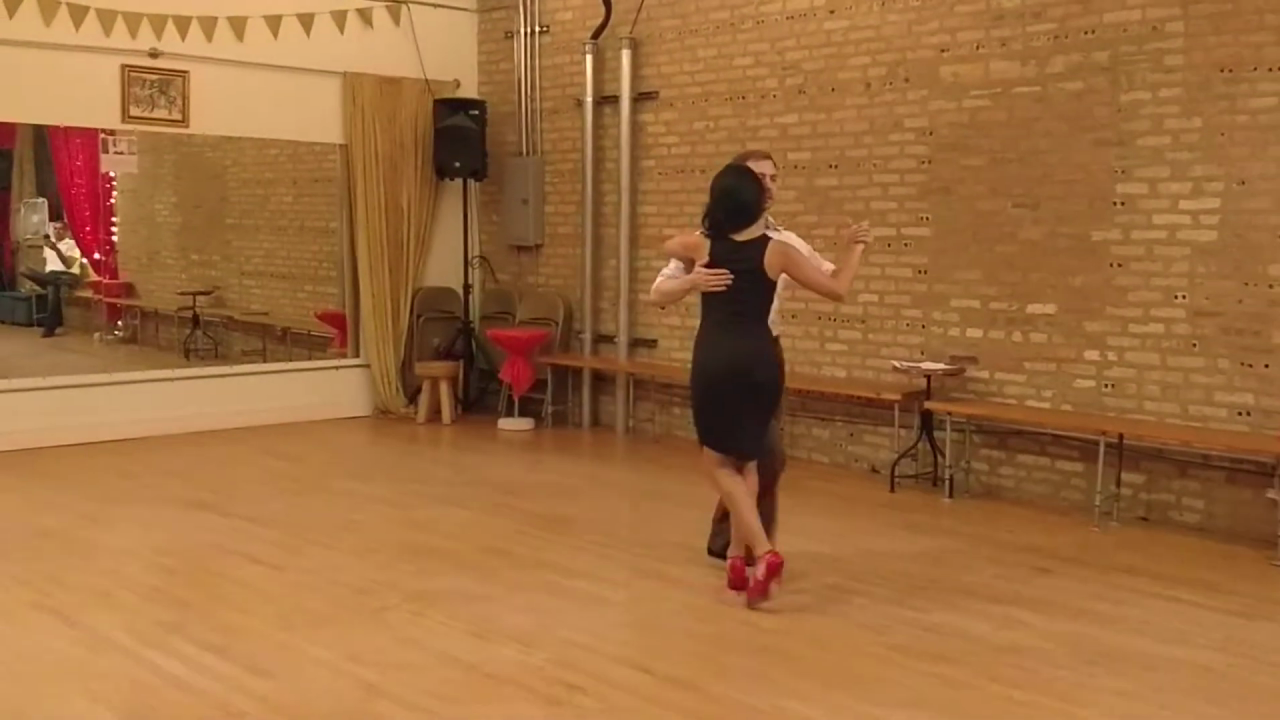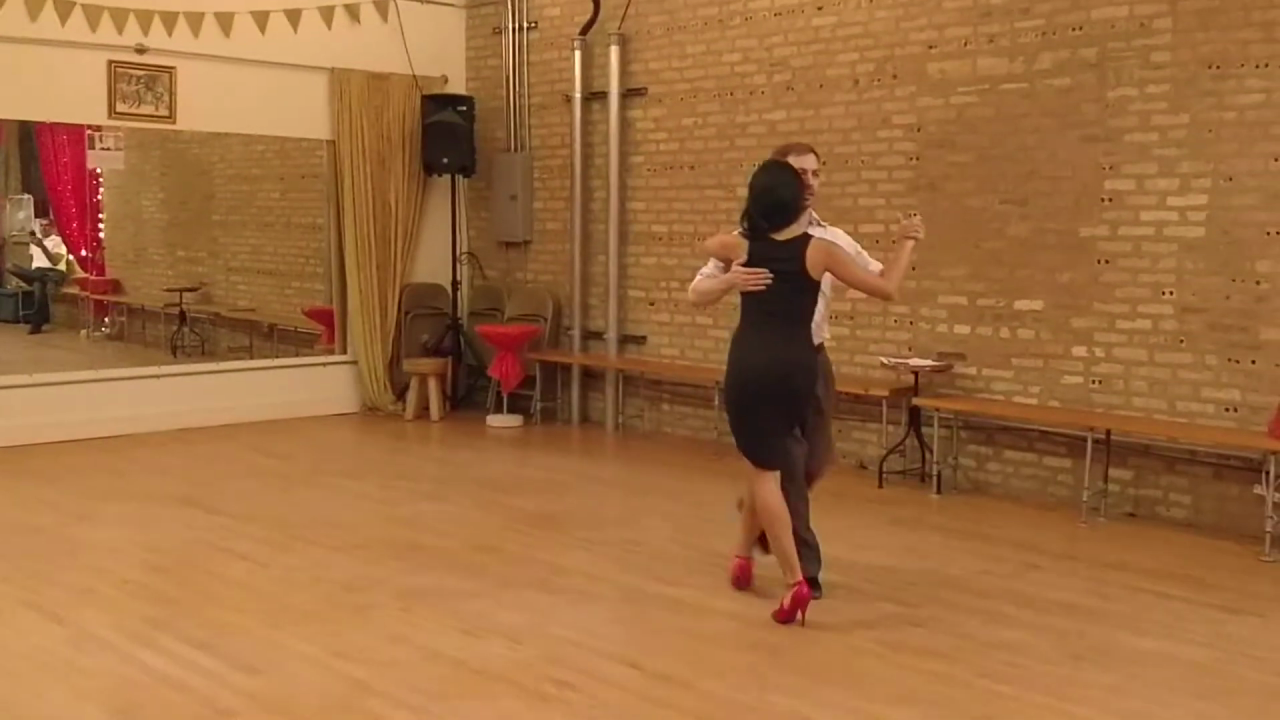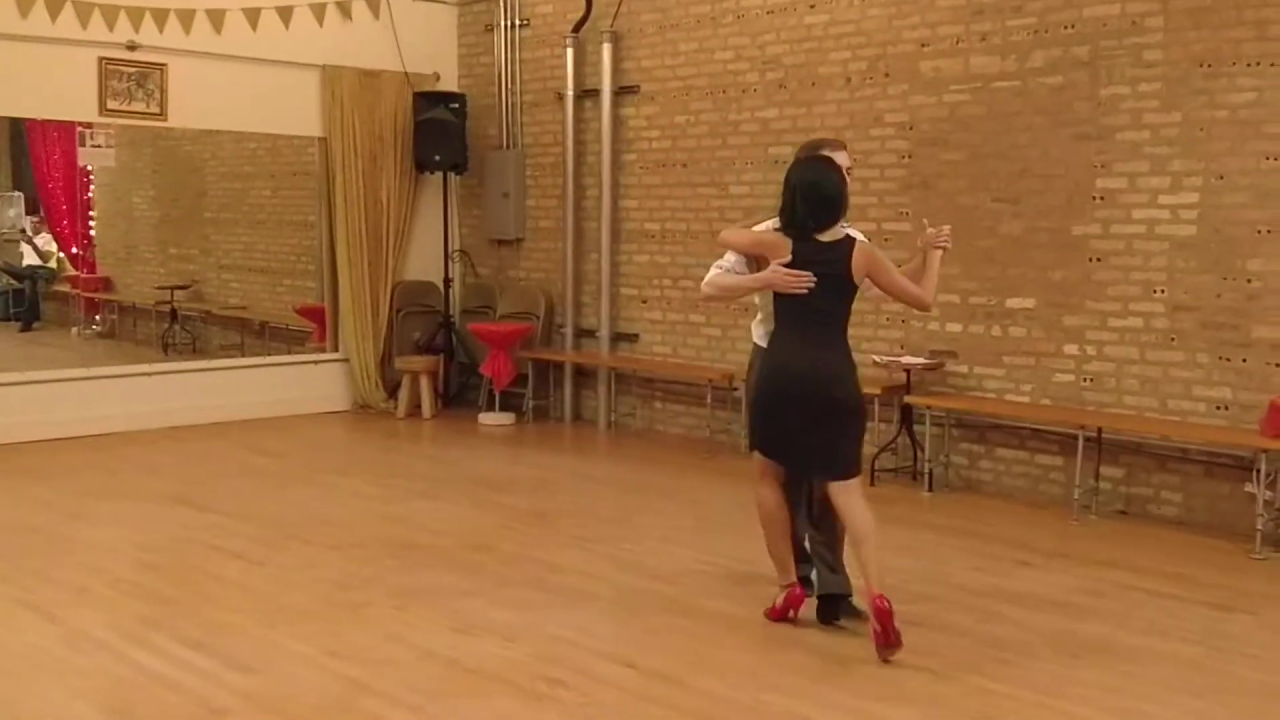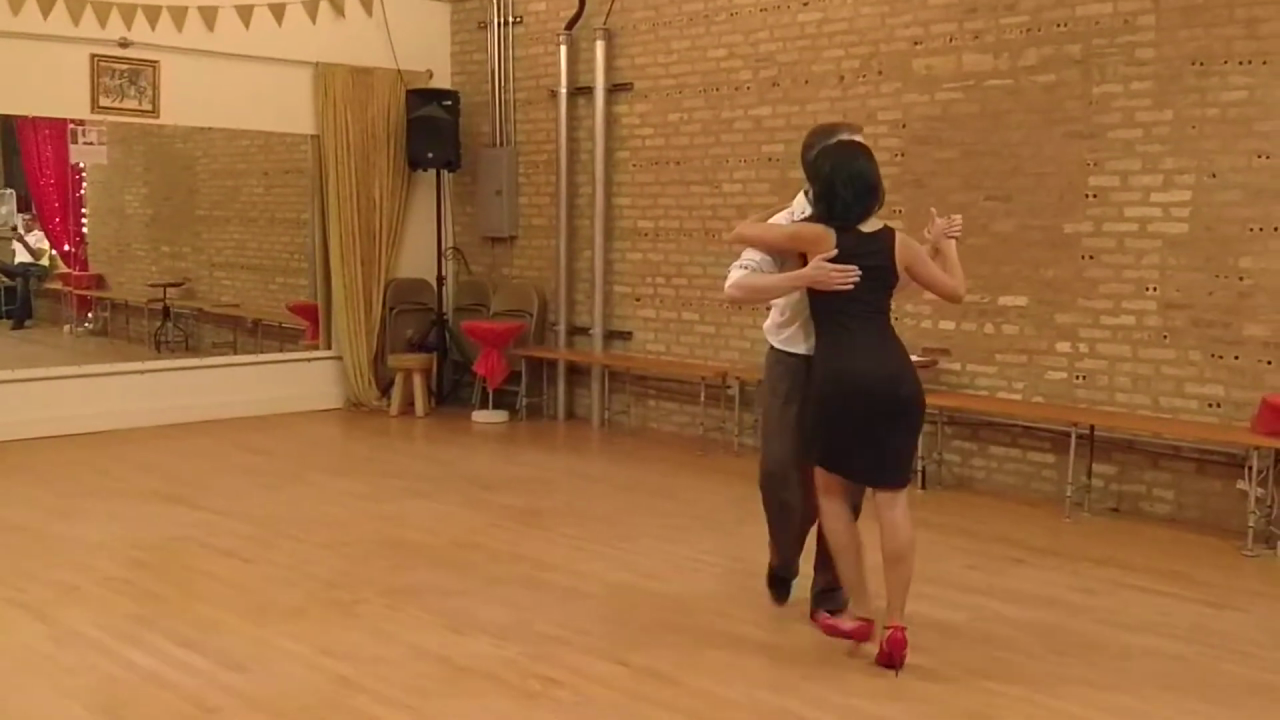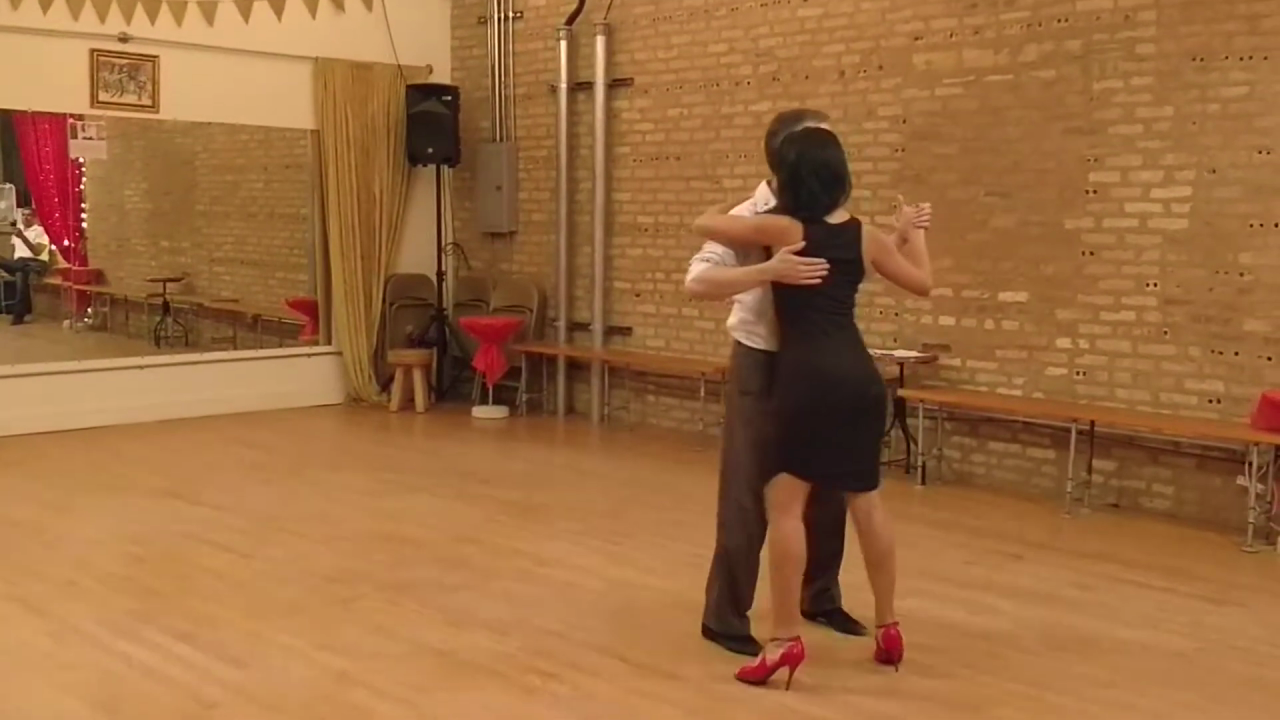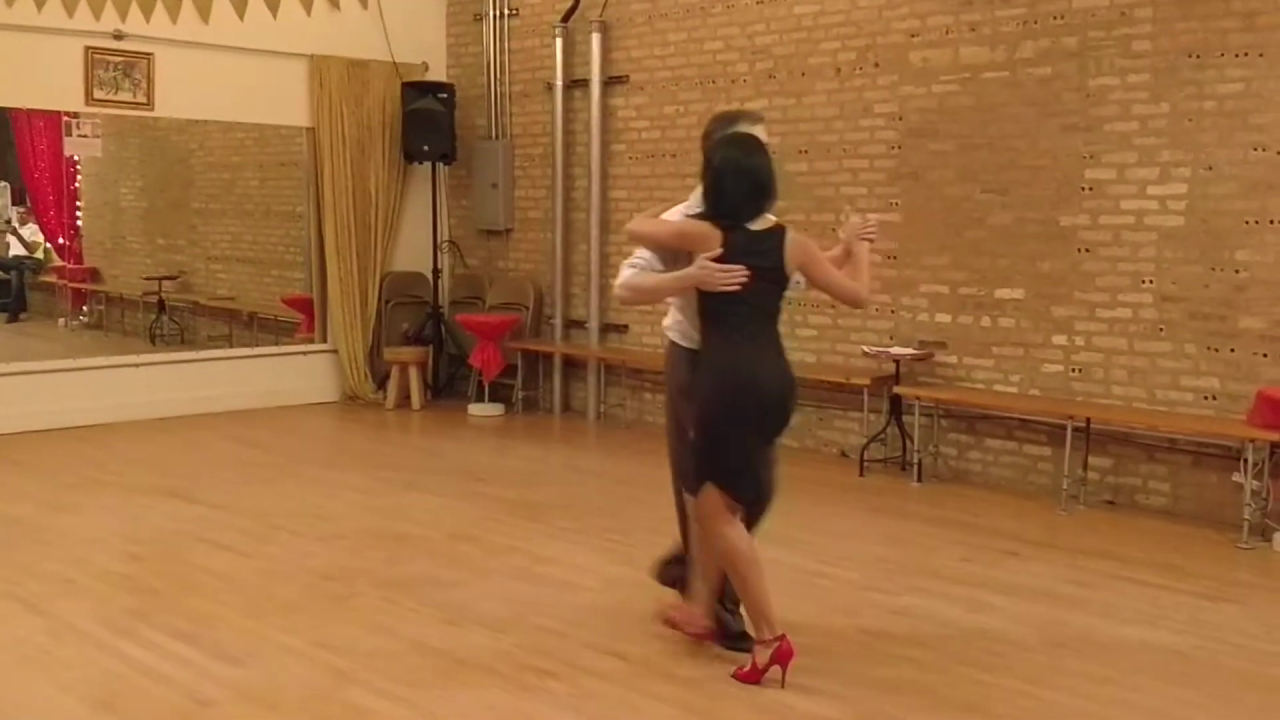
dt=0.5s
person 1, frame 1
left shoulder: (702, 246)
right shoulder: (776, 252)
left elbow: (668, 245)
right elbow: (837, 289)
right wrist: (856, 247)
left hip: (714, 361)
right hip: (759, 360)
left knee: (723, 465)
right knee: (747, 461)
left ankle: (762, 554)
right ankle: (736, 559)
person 1, frame 2
left shoulder: (741, 246)
right shoulder: (820, 251)
left elbow: (708, 245)
right elbow: (886, 289)
right wrist: (907, 244)
left hip: (749, 365)
right hip: (796, 366)
left knee: (765, 472)
right knee: (767, 465)
left ankle: (796, 582)
right ankle: (744, 554)
person 1, frame 3
left shoulder: (779, 245)
right shoulder: (861, 253)
left elbow: (725, 236)
right elbow: (922, 298)
right wrist: (934, 252)
left hip: (782, 371)
right hip: (835, 376)
left knee: (769, 479)
right knee: (846, 492)
left ankle: (789, 586)
right ankle: (876, 595)
person 1, frame 4
left shoulder: (815, 237)
right shoulder: (898, 243)
left elbow: (741, 233)
right elbow: (955, 289)
left wrist: (771, 222)
right wrist: (947, 242)
left hip: (840, 377)
right hip: (894, 376)
left knee: (831, 492)
right knee: (892, 500)
left ankle: (860, 611)
right ankle: (895, 627)
person 1, frame 5
left shoulder: (782, 229)
right shoulder: (865, 235)
left elbow: (704, 224)
right elbow: (921, 282)
left wrist: (726, 211)
right wrist: (913, 232)
left hip: (808, 377)
right hip: (859, 375)
left knee: (784, 504)
right knee: (866, 502)
left ankle: (784, 639)
right ankle: (888, 626)
person 1, frame 6
left shoulder: (703, 235)
right shoulder: (791, 242)
left elbow: (635, 228)
right elbow: (857, 294)
left wrist: (663, 215)
right wrist: (859, 245)
left hip: (728, 383)
right hip: (775, 382)
left knee: (718, 509)
right knee: (708, 496)
left ankle: (770, 639)
right ankle: (698, 610)
person 2, frame 1
left shoulder: (785, 242)
left elbow: (830, 280)
right elbow: (658, 294)
right wrist: (692, 281)
right knee: (766, 452)
left ankle: (722, 536)
person 2, frame 2
left shoulder: (833, 240)
left elbow: (881, 282)
right elbow: (697, 293)
right wrist: (730, 281)
left hip: (812, 361)
left knee: (814, 460)
right knee: (788, 464)
right ankle: (804, 564)
person 2, frame 3
left shoulder: (851, 242)
right shoulder: (766, 236)
right elbow: (711, 286)
left wrist: (924, 256)
right wrist: (764, 280)
right knee: (780, 476)
left ankle: (832, 590)
right ankle: (796, 570)
person 2, frame 4
right shoulder: (786, 228)
right elbow: (735, 289)
left wrist: (932, 246)
right wrist: (804, 277)
right hip: (793, 368)
left knee: (842, 487)
right knee: (782, 480)
left ankle: (831, 598)
right ankle: (783, 562)
person 2, frame 5
right shoulder: (750, 220)
right elbow: (697, 282)
right wrist: (770, 271)
right hip: (761, 366)
left knee: (827, 489)
right knee: (748, 494)
left ankle: (819, 597)
right ankle: (724, 616)
person 2, frame 6
right shoulder: (681, 224)
right elbow: (625, 288)
left wrist: (845, 249)
right wrist: (689, 277)
right hip: (697, 366)
left ankle: (683, 568)
right ankle: (717, 613)
